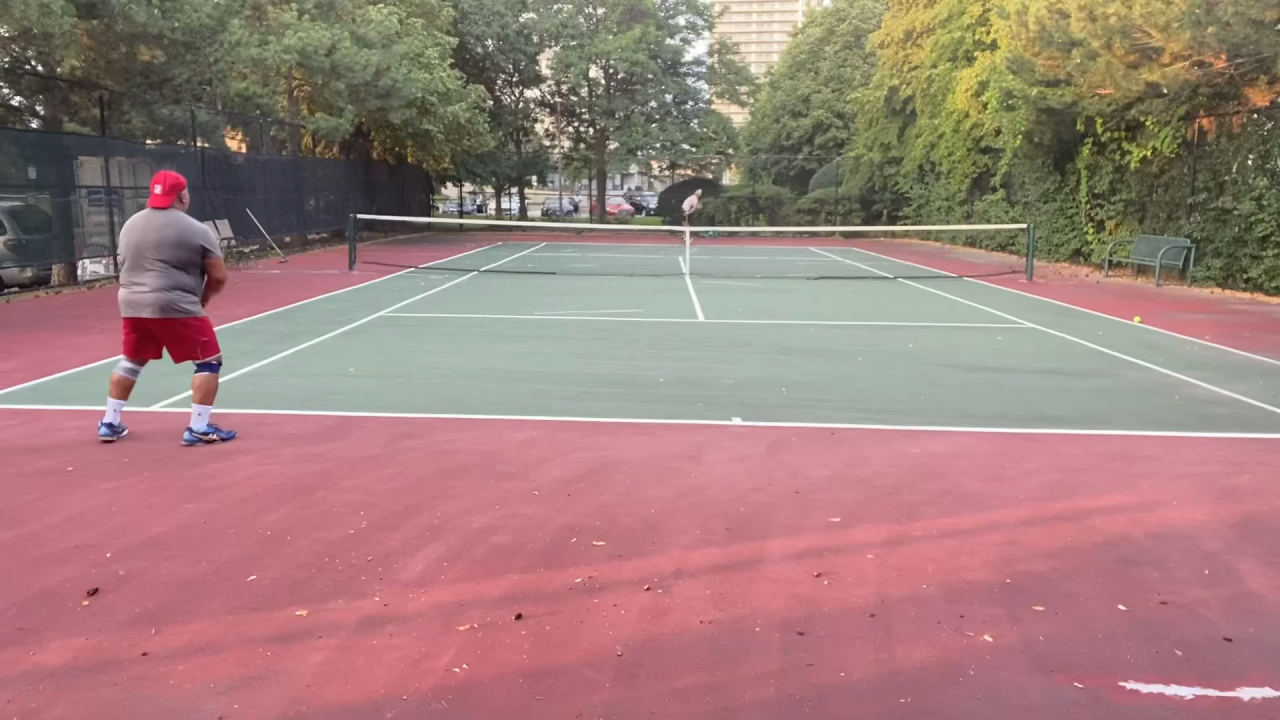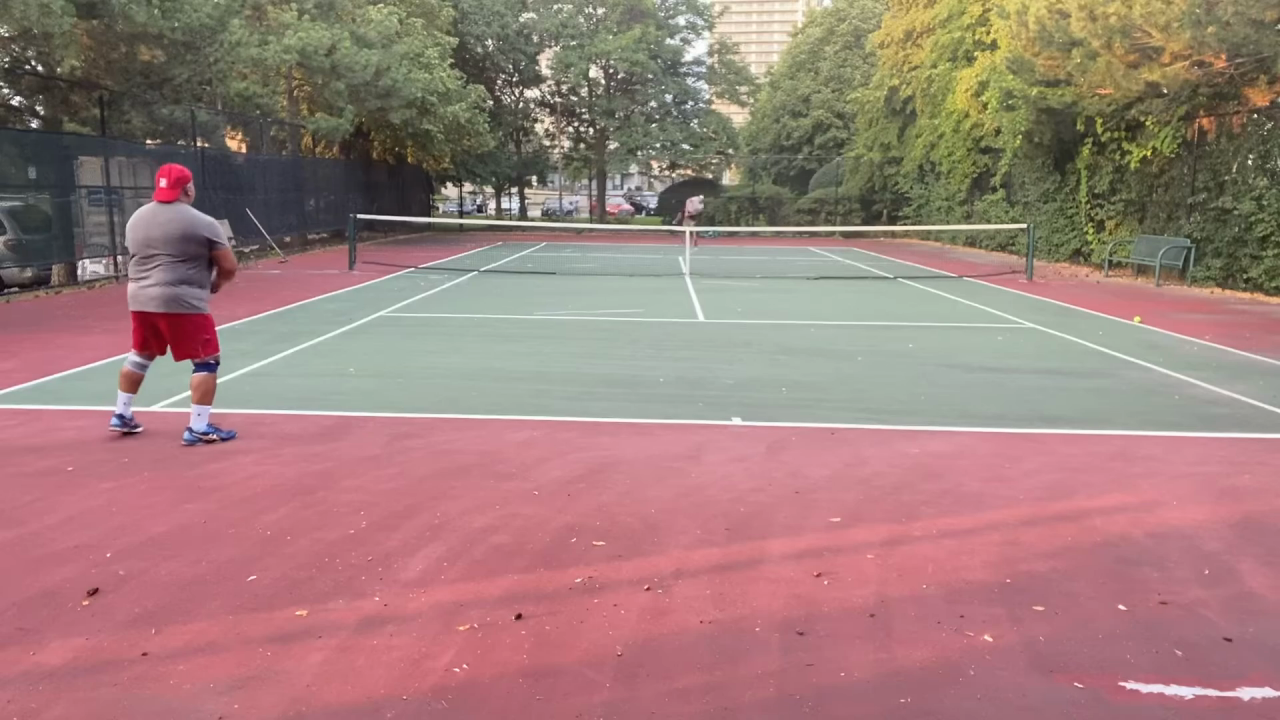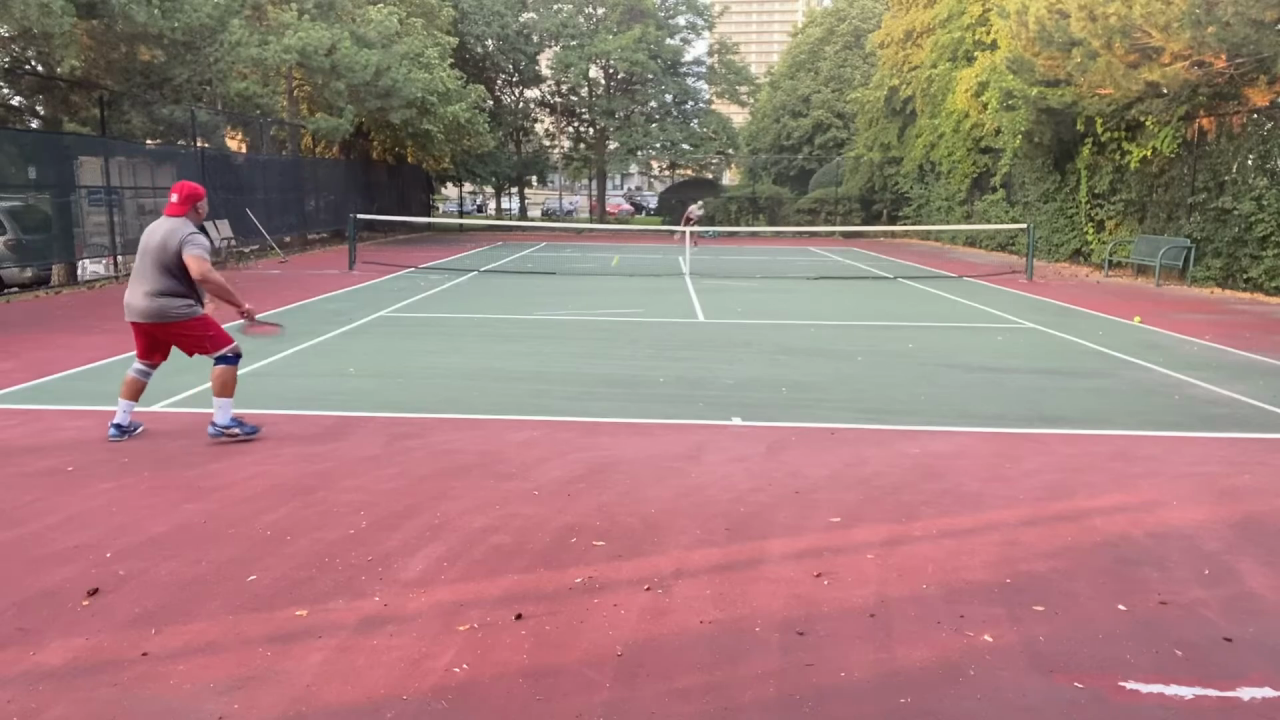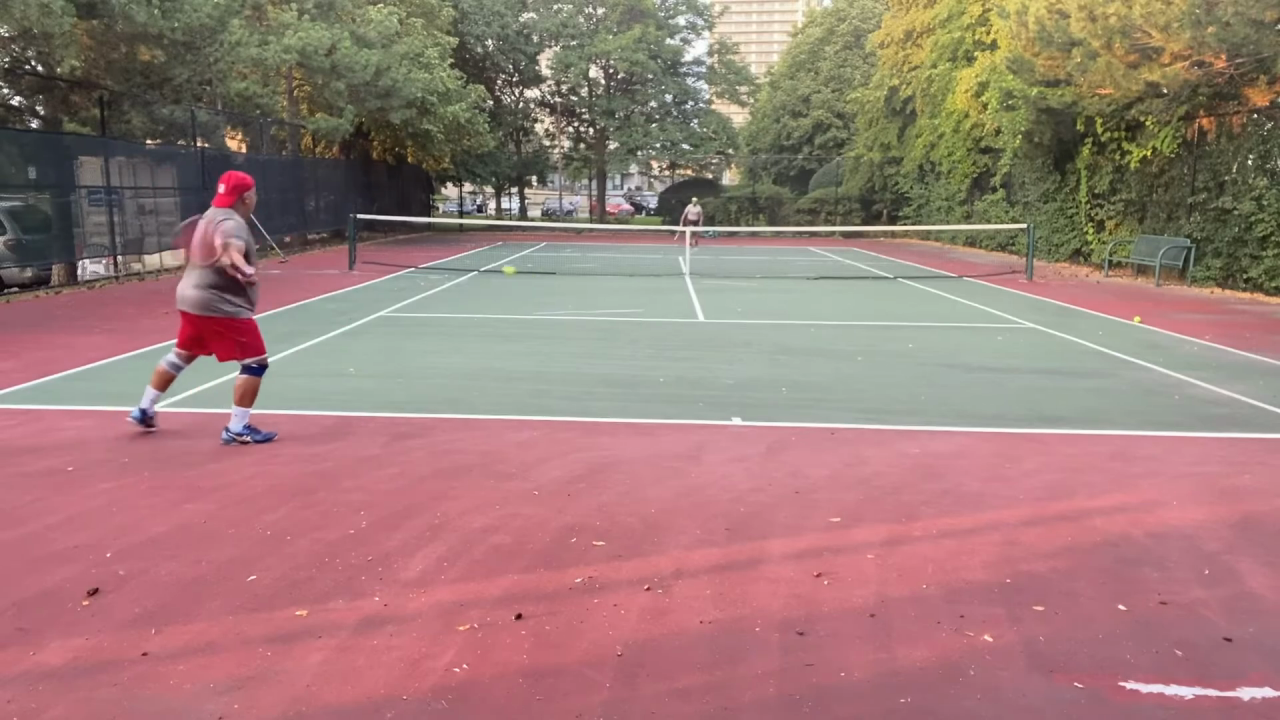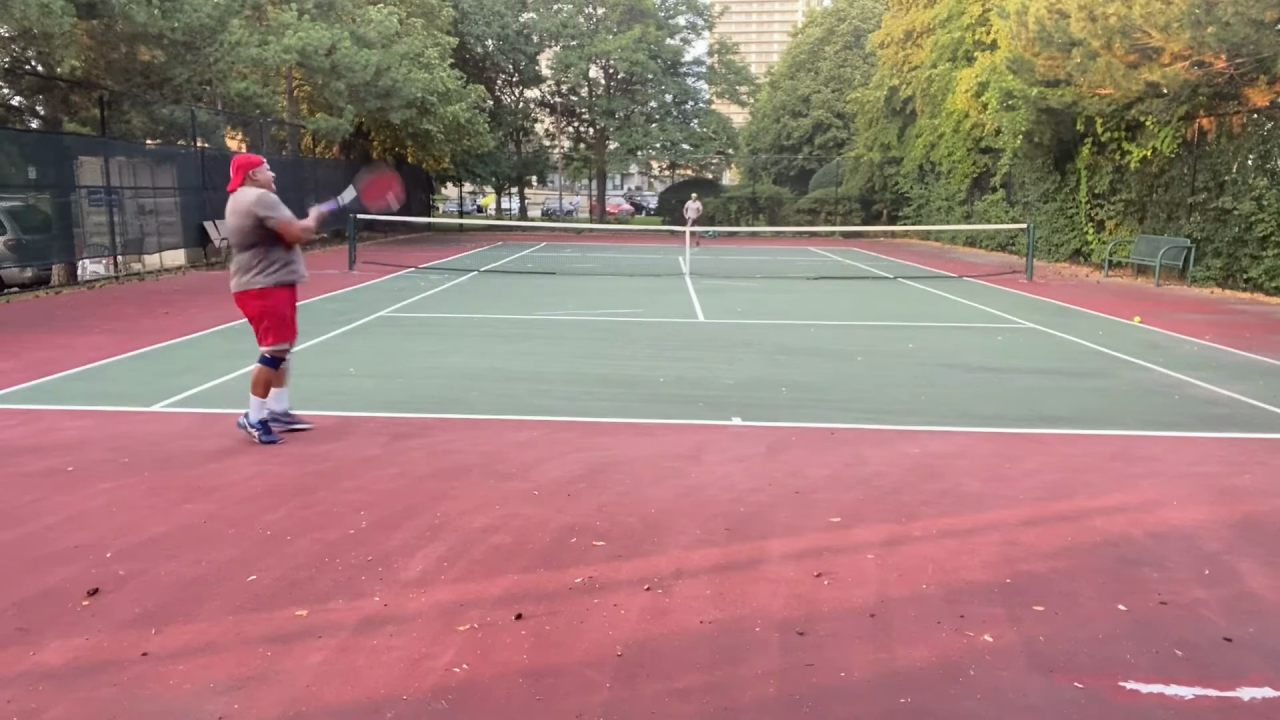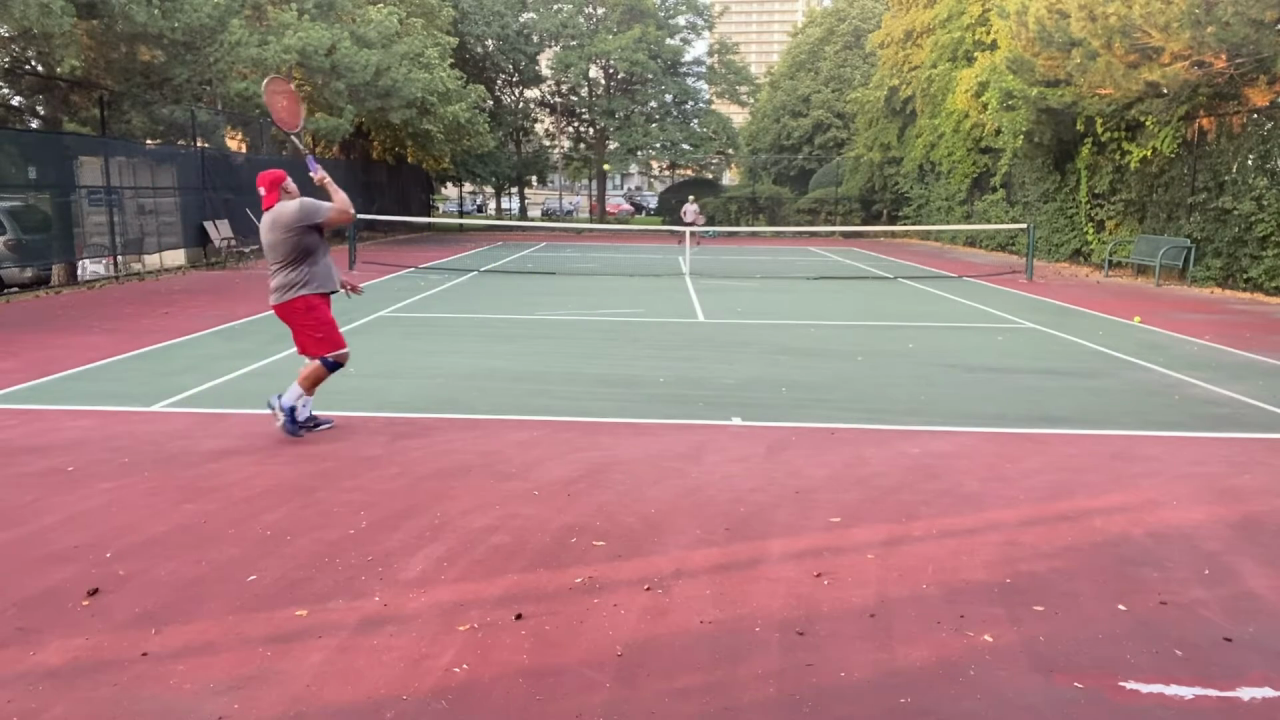
dt=0.3s
person 1, frame 1
left shoulder: (131, 224)
right shoulder: (197, 231)
left elbow: (128, 266)
right elbow: (219, 277)
right wrist: (203, 298)
left hip: (133, 305)
right hip: (176, 307)
left knee: (130, 361)
right knee: (209, 362)
left ankle: (110, 423)
right ankle: (199, 428)
person 1, frame 2
left shoulder: (136, 218)
right shoulder: (203, 224)
right elbow: (229, 267)
right wrist: (215, 285)
left hip: (141, 299)
right hip: (182, 303)
left knee: (140, 355)
right knee: (206, 362)
left ankle: (121, 415)
right ankle: (199, 428)
person 1, frame 3
left shoulder: (157, 227)
right shoulder: (191, 237)
right elbow: (202, 274)
left wrist: (207, 292)
right wrist: (237, 302)
left hip: (138, 308)
right hip: (172, 311)
left knee: (145, 362)
right knee: (228, 354)
left ankle: (120, 422)
right ankle: (223, 422)
person 1, frame 4
left shoulder: (212, 215)
right shoulder: (232, 224)
right elbow: (230, 254)
right wrist: (239, 267)
left hip: (192, 299)
right hip: (220, 306)
left knee: (182, 354)
right knee: (255, 363)
left ankle: (144, 410)
right ankle: (238, 428)
person 1, frame 5
left shoulder: (244, 200)
right shoulder: (259, 198)
right elbow: (297, 234)
right wrist: (312, 220)
left hip: (271, 284)
right hip: (262, 287)
left knee: (282, 346)
right knee: (275, 351)
left ankle: (277, 411)
right ankle: (253, 419)
person 1, frame 6
left shoulder: (271, 219)
right shoulder: (298, 208)
right elbow: (347, 214)
left wrist: (338, 279)
right wrist: (328, 183)
left hip: (305, 295)
right hip: (301, 299)
left knee: (321, 354)
right knee: (336, 355)
left ankle: (301, 415)
right ankle: (287, 403)
